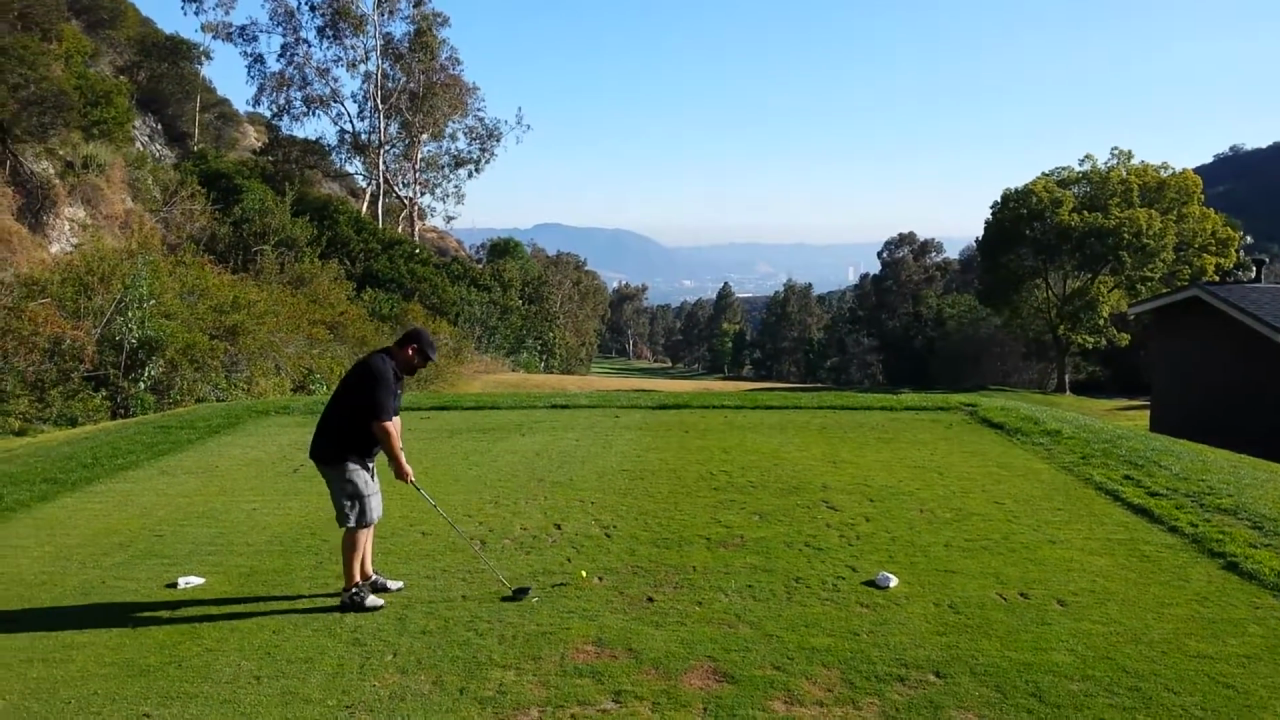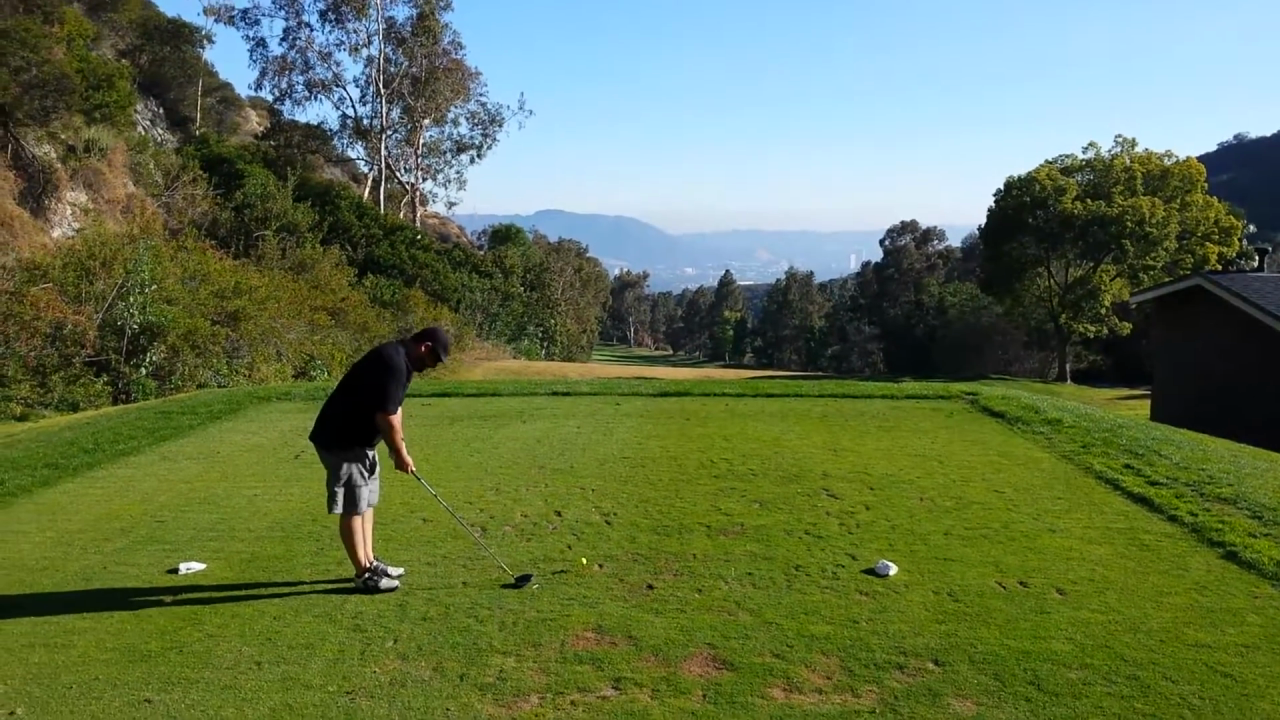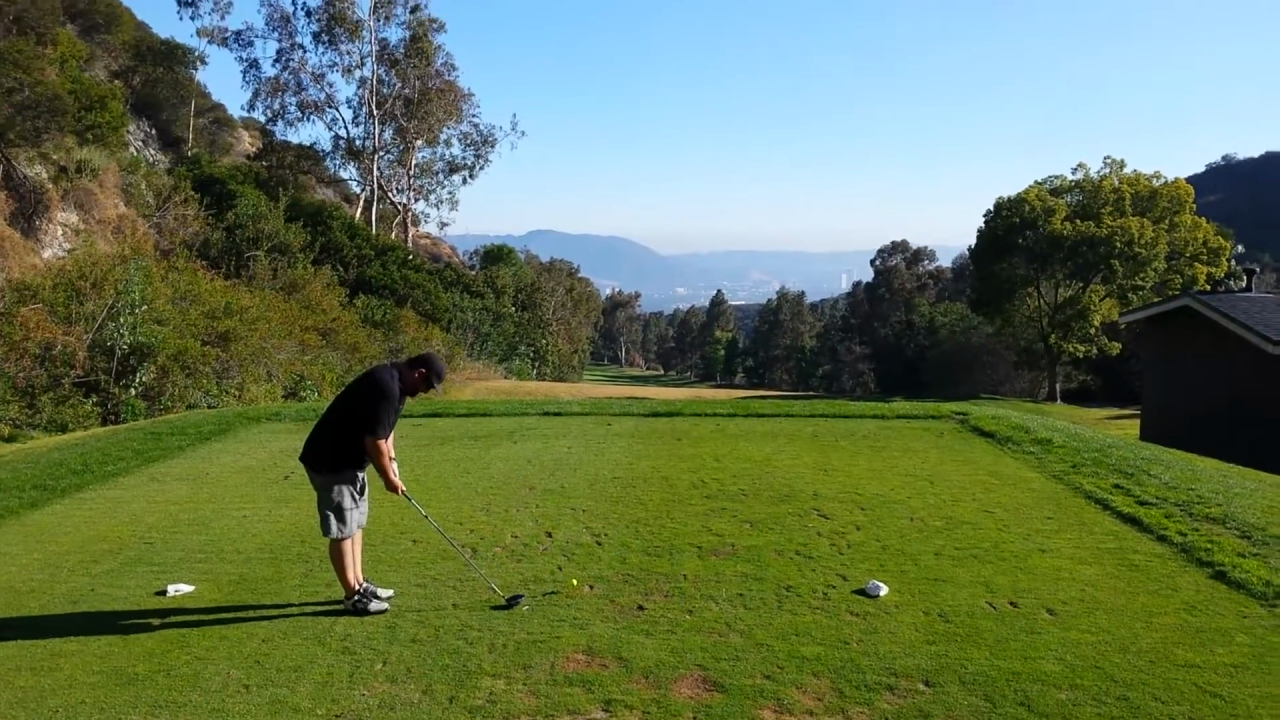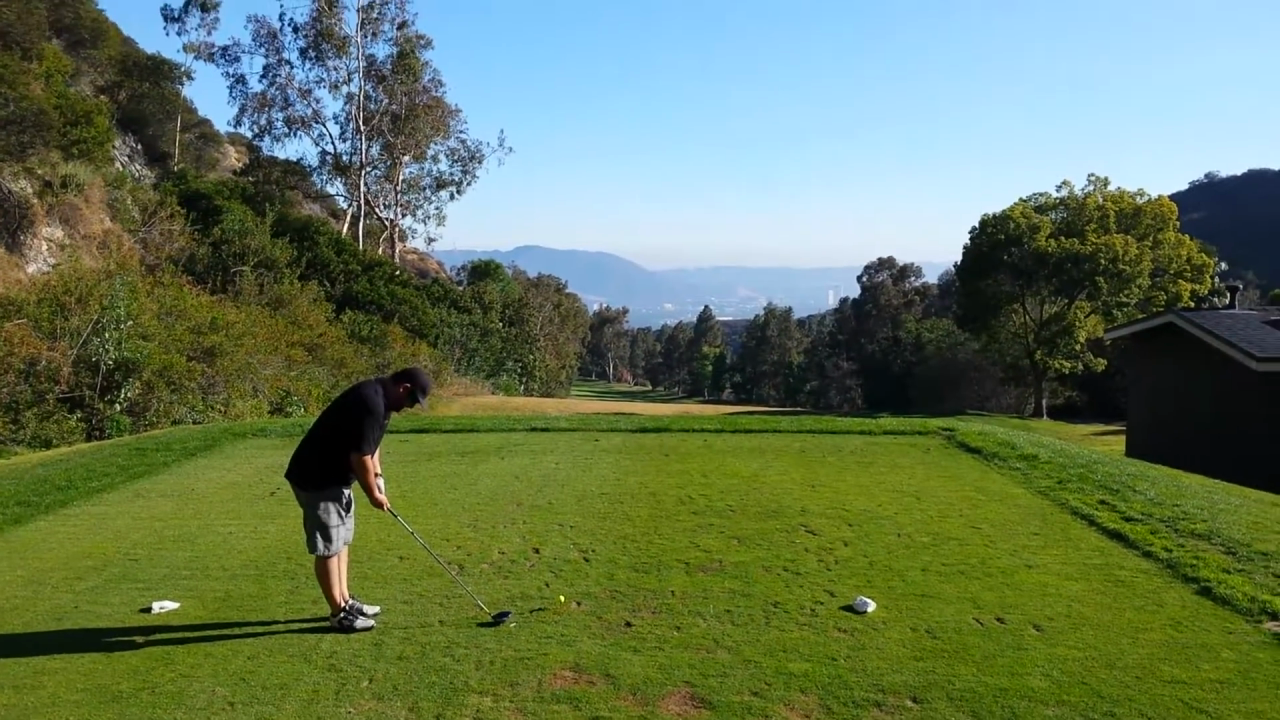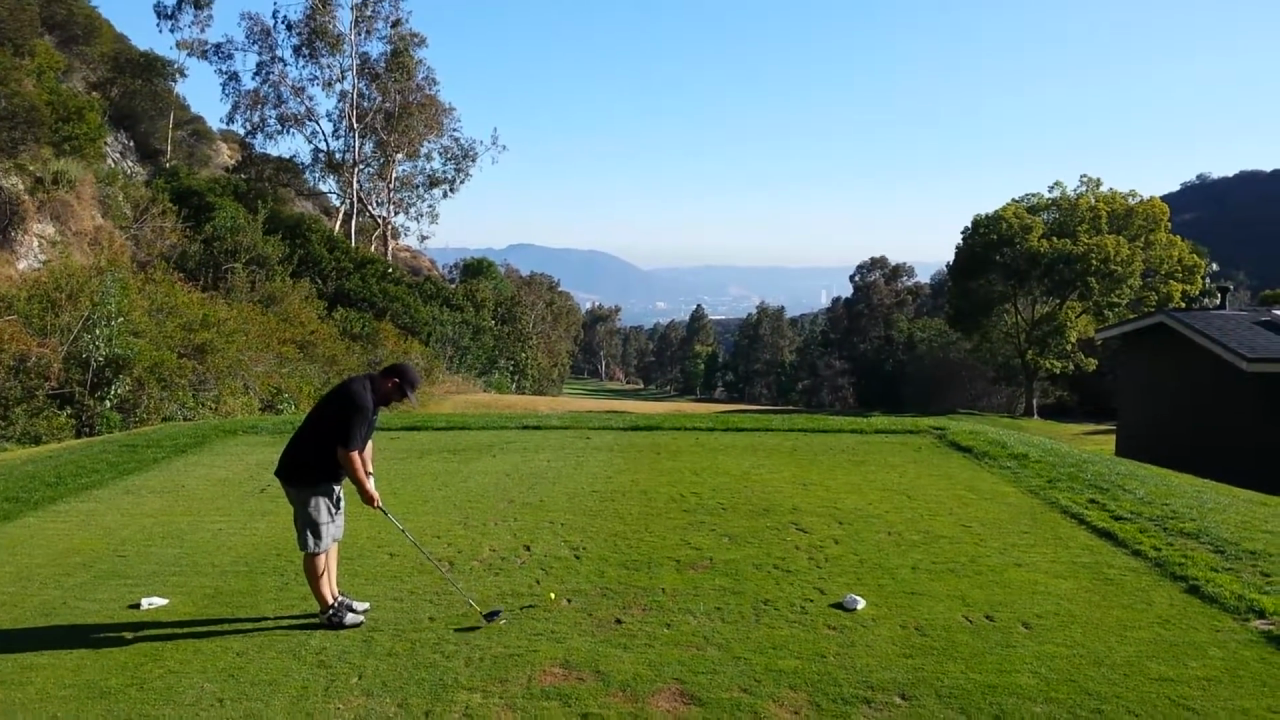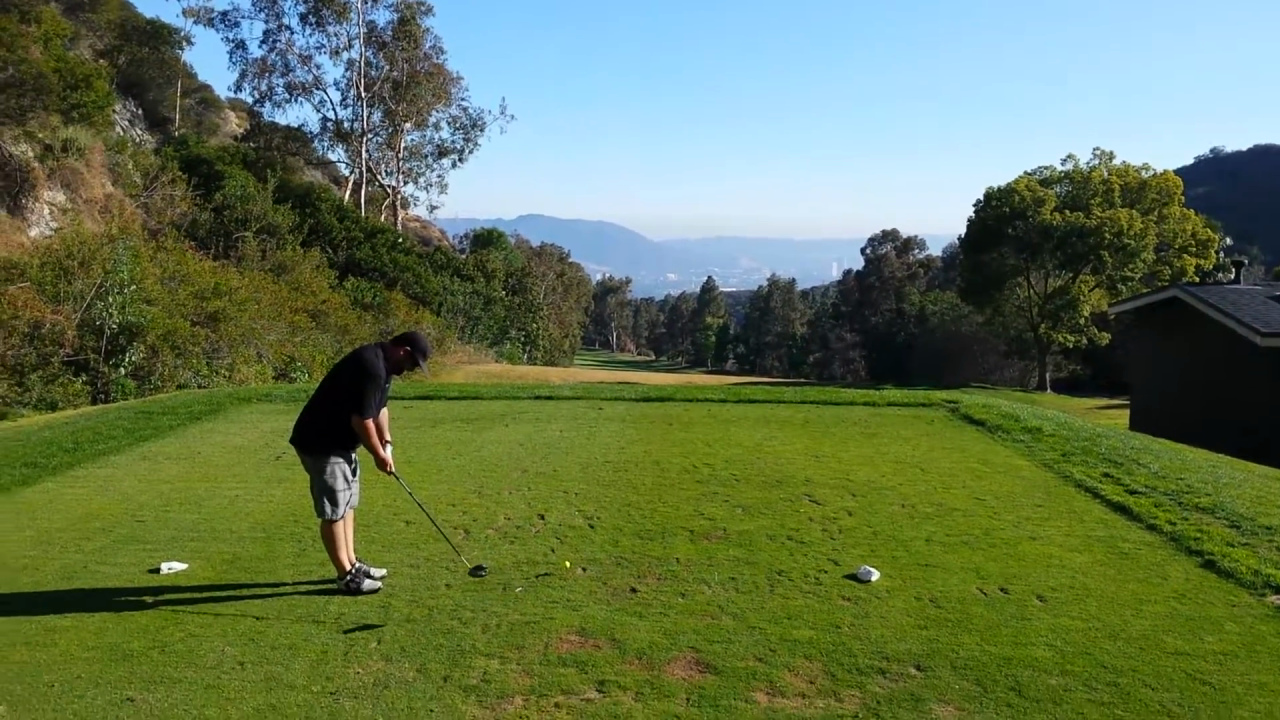
dt=0.3s
person 1, frame 1
left shoulder: (392, 370)
right shoulder: (379, 371)
left elbow: (393, 416)
right elbow: (382, 426)
left wrist: (398, 453)
right wrist: (400, 463)
left hip: (359, 452)
right hip: (340, 454)
left knee: (368, 515)
right knee: (360, 519)
left ankle: (367, 577)
right ankle: (351, 590)
person 1, frame 2
left shoulder: (400, 358)
right shoulder: (392, 363)
left elbow: (394, 407)
right elbow: (385, 416)
left wrist: (400, 443)
right wrist: (401, 455)
left hip: (359, 438)
right hip: (341, 440)
left knee: (366, 501)
right knee: (352, 506)
left ankle: (369, 562)
right ankle: (363, 573)
person 1, frame 3
left shoulder: (393, 379)
right shoulder: (386, 387)
left elbow: (384, 429)
right elbow: (374, 440)
left wrist: (392, 461)
right wrist: (389, 477)
left hip: (349, 459)
right hip: (331, 461)
left knee: (355, 524)
right knee: (342, 529)
left ankle: (359, 584)
right ankle: (353, 596)
person 1, frame 4
left shoulder: (378, 395)
right shoulder: (370, 402)
left elbow: (370, 445)
right elbow: (360, 456)
left wrist: (378, 477)
right wrist: (373, 493)
left hip: (335, 476)
right hip: (317, 478)
left knee: (341, 540)
right knee: (328, 546)
left ankle: (345, 601)
right ankle: (339, 612)
person 1, frame 5
left shoulder: (367, 392)
right shoulder: (358, 398)
left elbow: (363, 439)
right elbow: (347, 452)
left wrist: (369, 475)
right wrist: (365, 489)
left hip: (326, 474)
right hip: (307, 475)
left knee: (330, 537)
right knee: (317, 543)
left ankle: (335, 598)
right ankle: (328, 609)
person 1, frame 6
left shoulder: (380, 361)
right shoulder: (371, 366)
left elbow: (379, 406)
right elbow: (361, 419)
left wrist: (386, 443)
right wrist: (379, 454)
left hip: (339, 441)
right hip: (322, 443)
left knee: (346, 504)
right knee: (333, 510)
left ankle: (351, 564)
right ankle: (346, 575)
